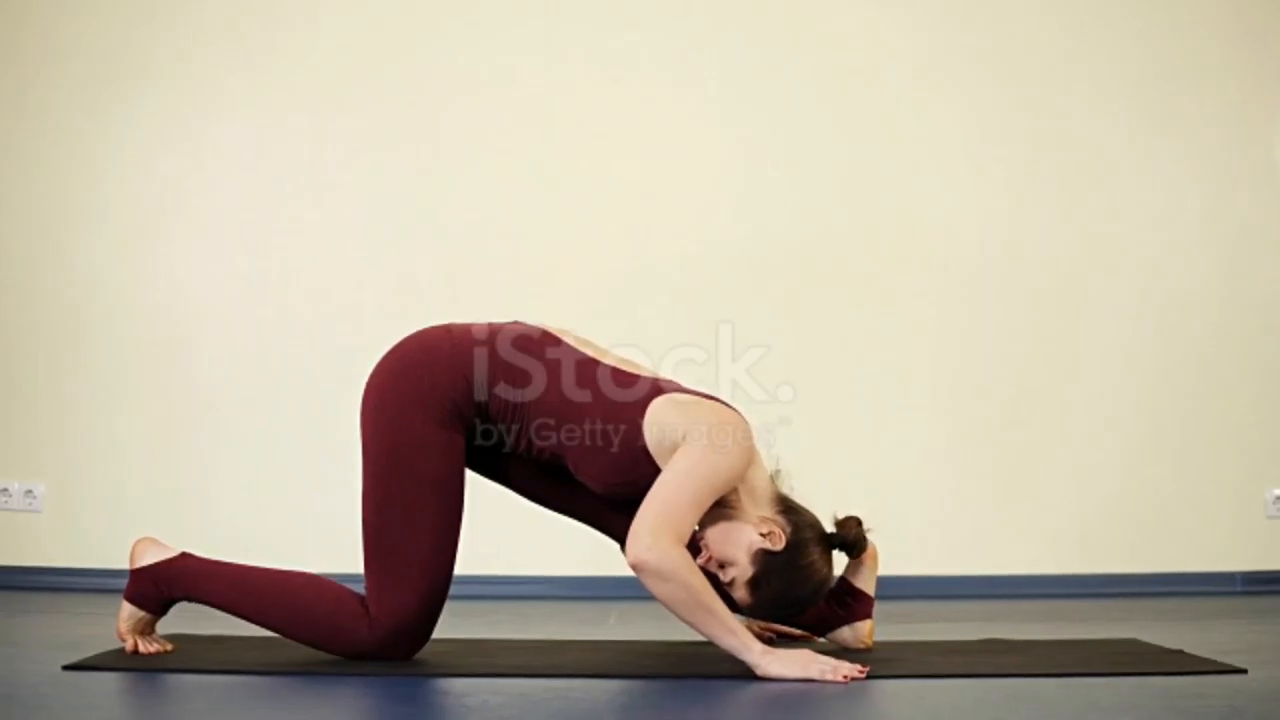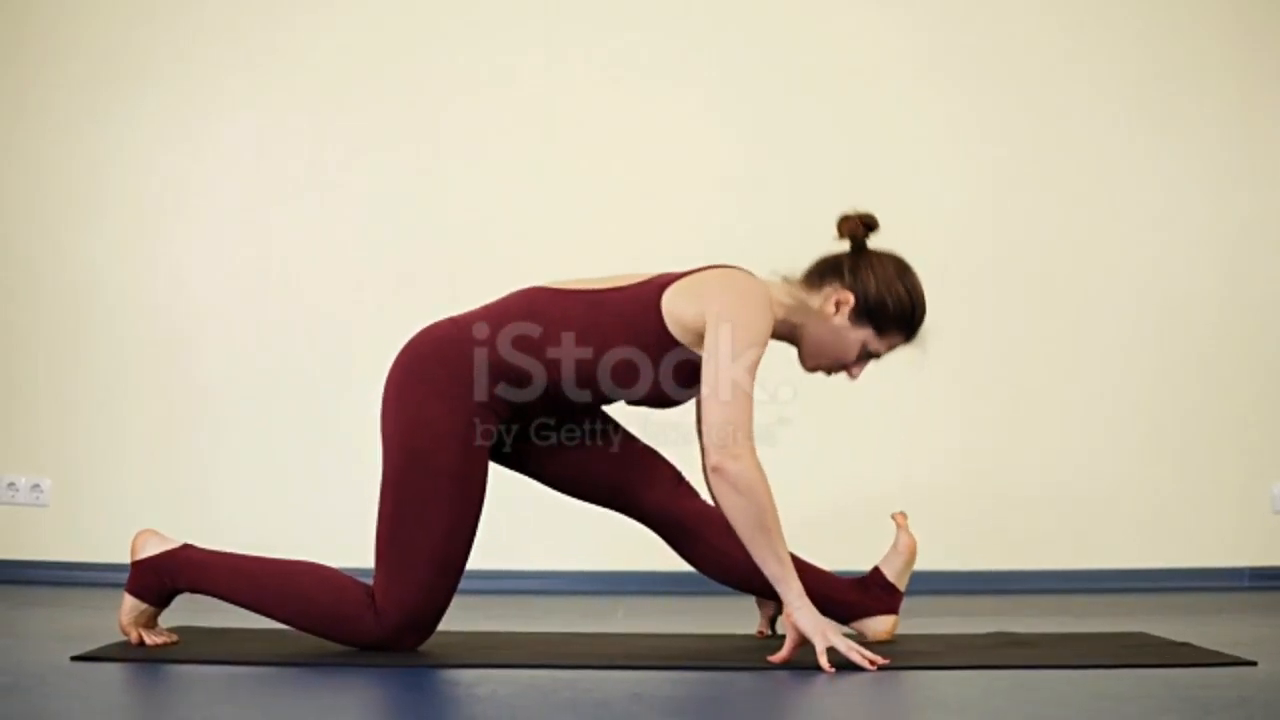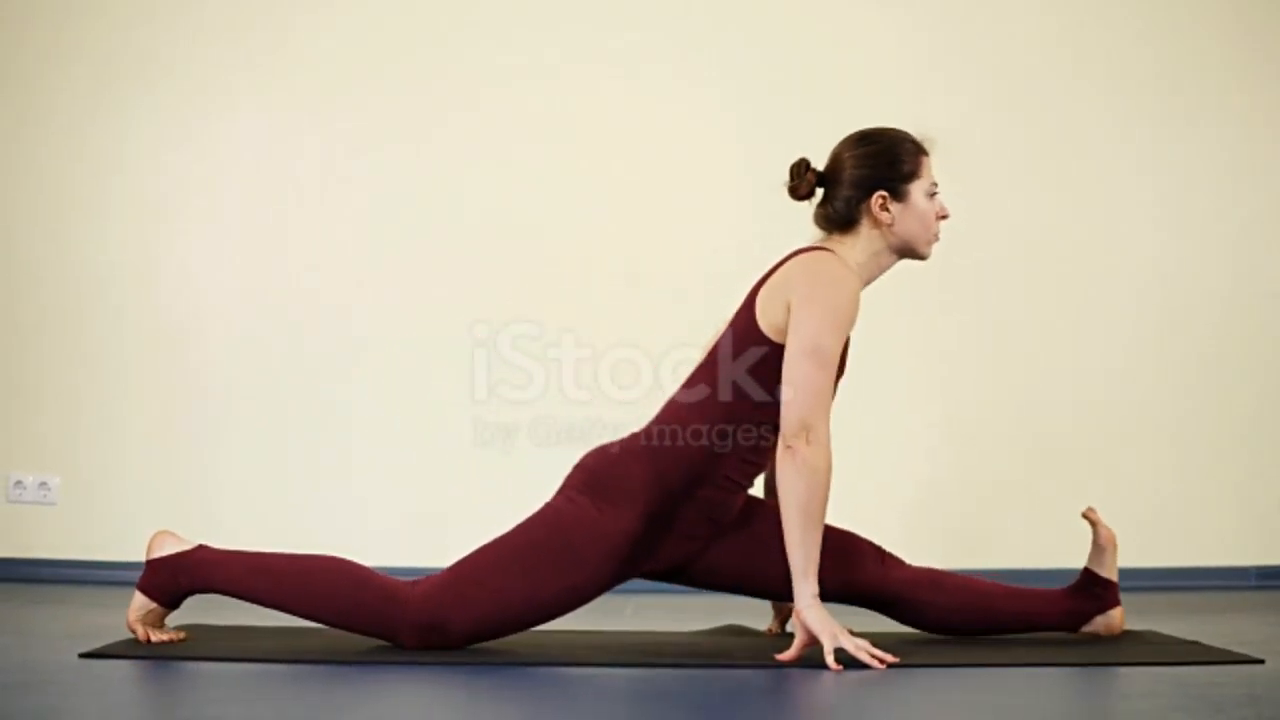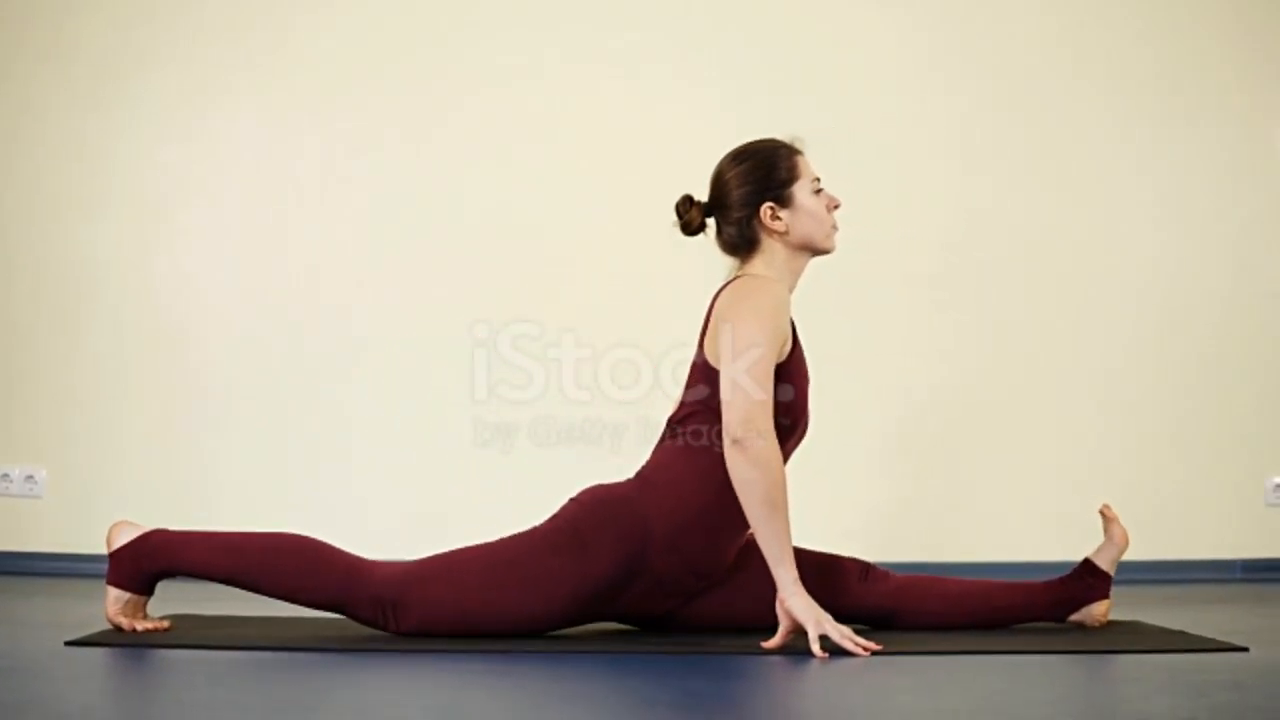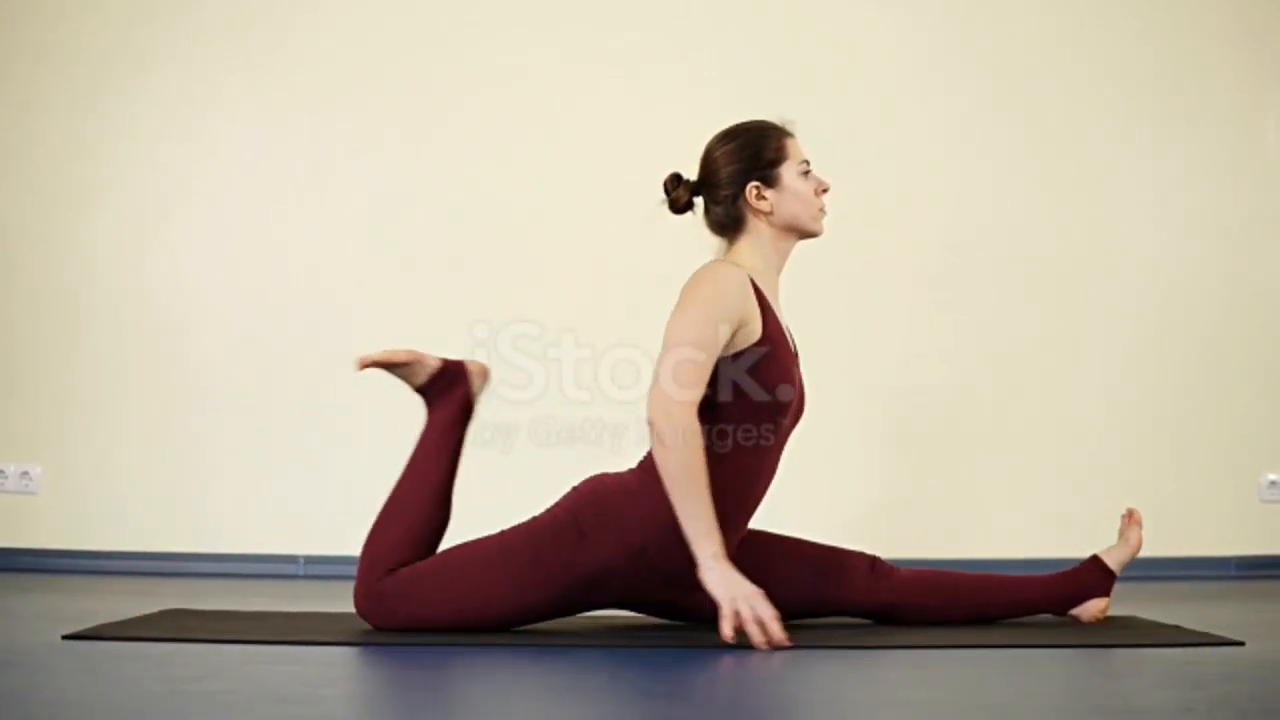
dt=1s
person 1, frame 1
left shoulder: (702, 464)
right shoulder: (724, 447)
left elbow: (654, 543)
right elbow: (649, 556)
right wrist: (757, 653)
left hip: (478, 394)
right hip: (429, 384)
right knee: (389, 632)
right ankle: (164, 573)
person 1, frame 2
left shoulder: (735, 312)
right shoulder: (744, 306)
left elbow: (717, 466)
right elbow: (730, 462)
left wrist: (768, 577)
right wrist: (795, 598)
left hip: (506, 392)
right hip: (448, 387)
right knee: (393, 625)
right ankle: (169, 567)
person 1, frame 3
left shoulder: (821, 274)
right shoulder: (827, 278)
left elbow: (786, 439)
right elbow: (802, 442)
left wrist: (790, 570)
right wrist: (808, 602)
left hip: (692, 510)
right hip: (625, 502)
left knee: (882, 580)
right knee: (421, 618)
right ankle: (185, 565)
person 1, frame 4
left shoulder: (751, 307)
right shoulder: (758, 299)
right elbow: (745, 436)
left wrist: (778, 572)
right wrist: (790, 584)
left hip: (676, 570)
right hip: (618, 546)
left knee: (871, 593)
right knee: (381, 596)
person 1, frame 5
left shoulder: (762, 302)
right shoulder: (721, 284)
right elbow: (670, 412)
left wrist: (717, 562)
right wrist: (712, 562)
left hip: (670, 561)
right hip: (611, 535)
left knee: (874, 587)
right knee: (386, 596)
